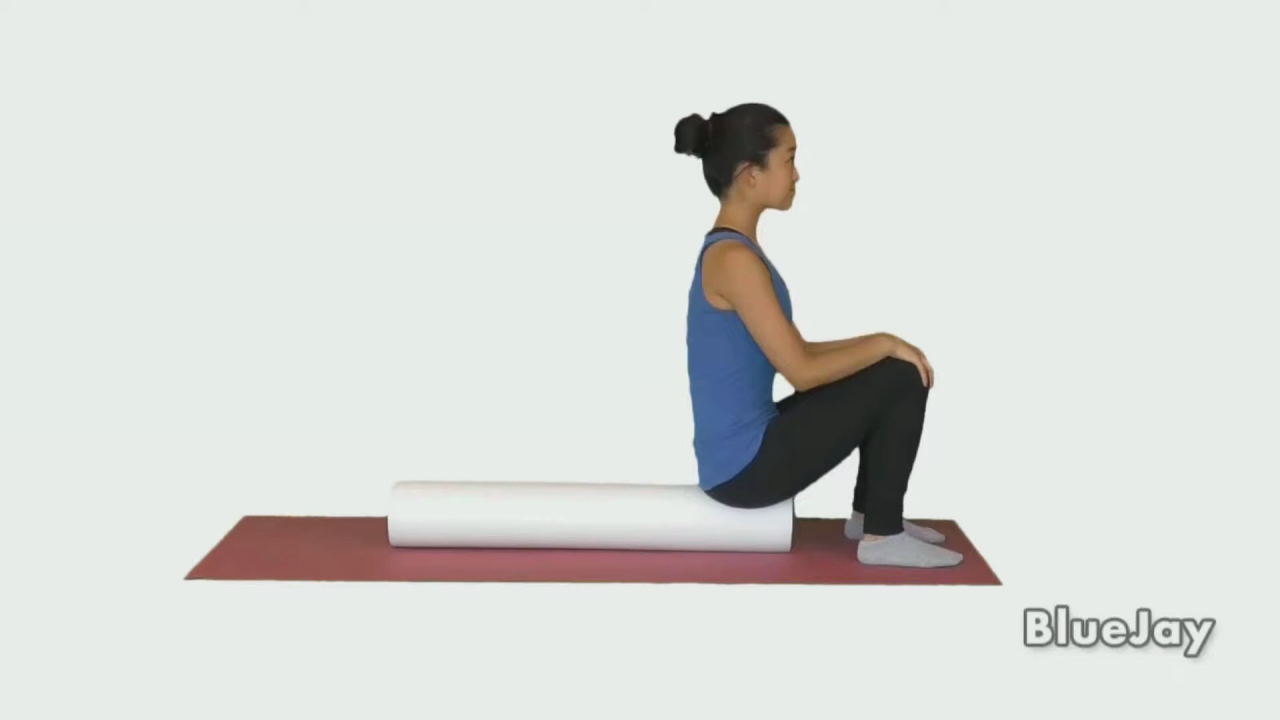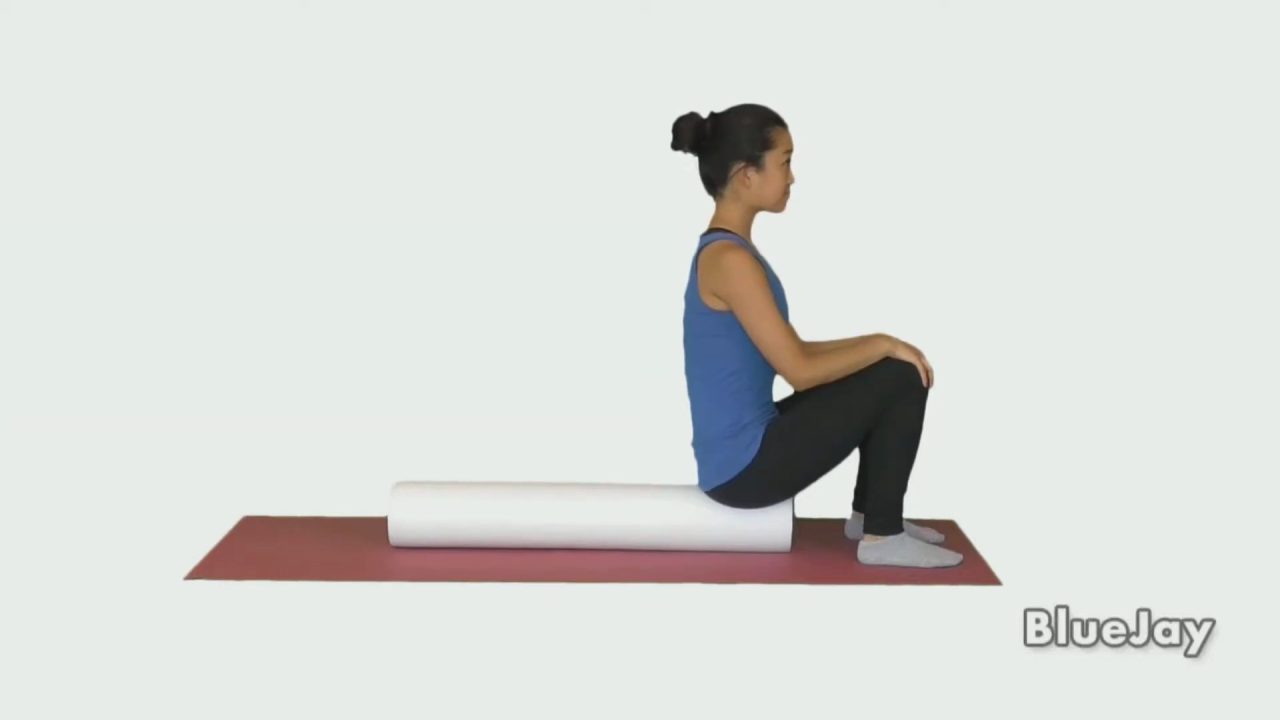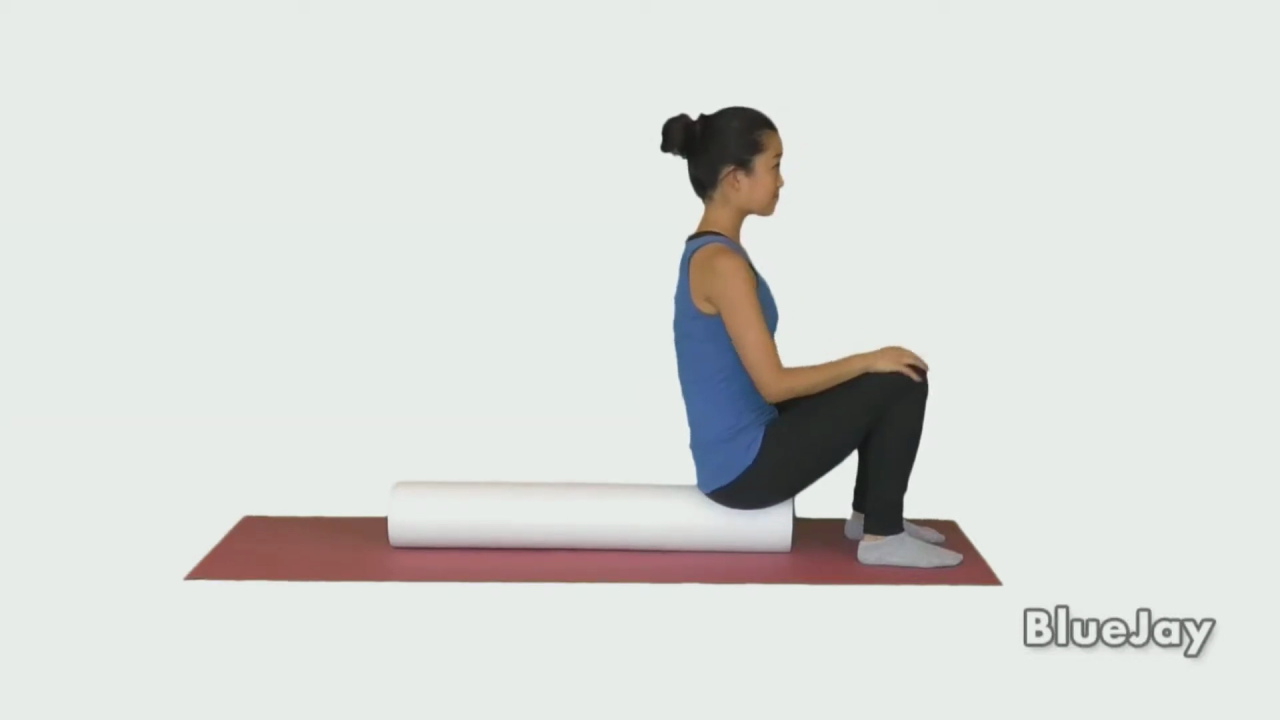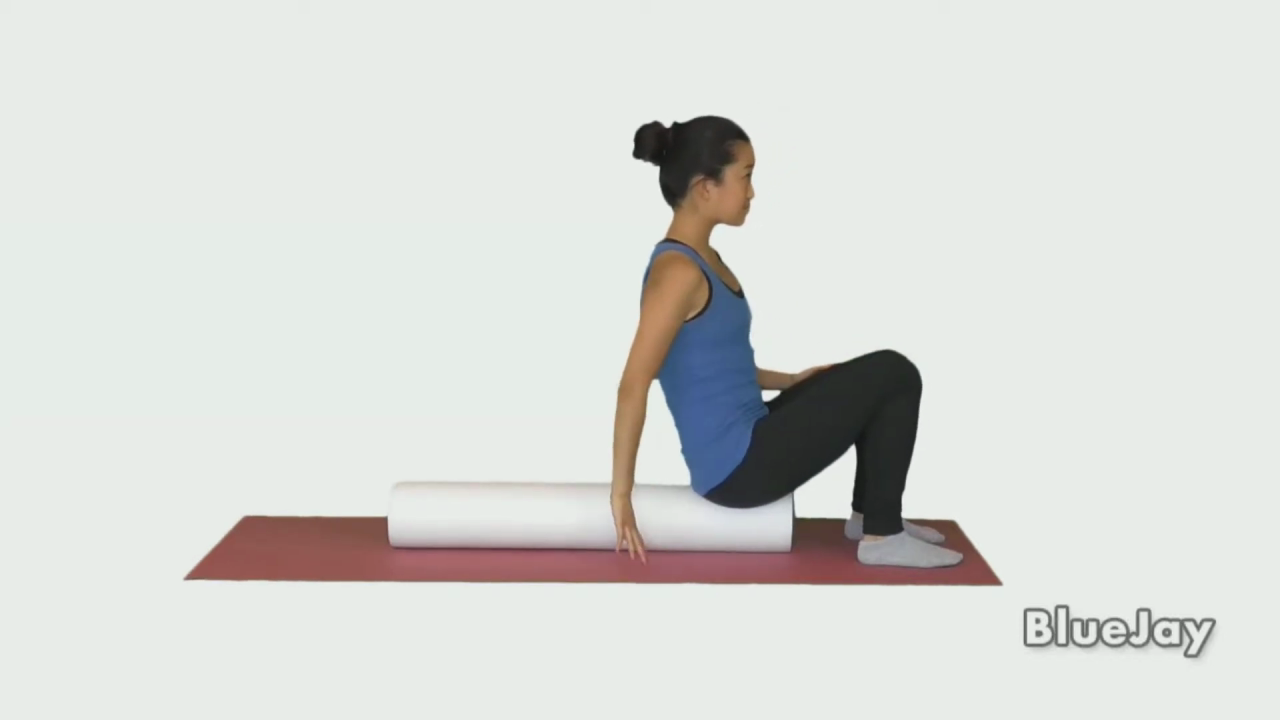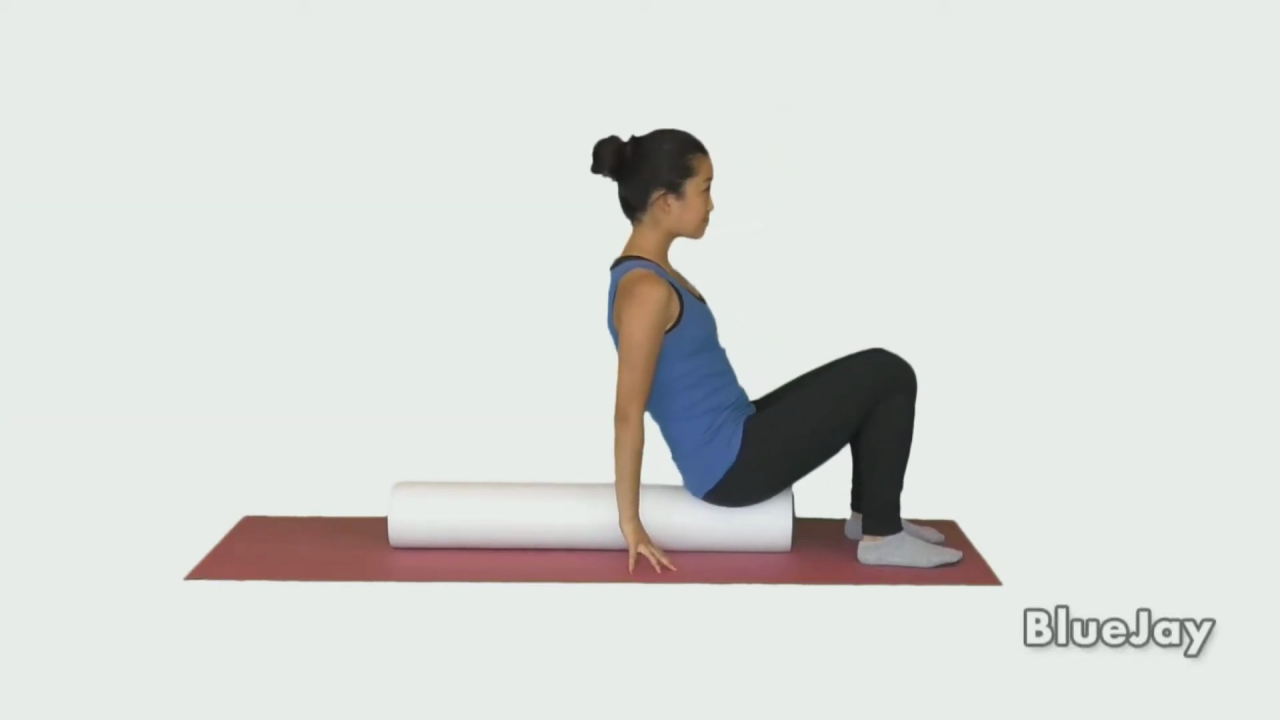
dt=1s
person 1, frame 1
left shoulder: (733, 248)
right shoulder: (734, 258)
left elbow: (795, 352)
right elbow: (802, 371)
left wrist: (878, 345)
right wrist: (884, 343)
left hip: (744, 450)
right hip: (745, 464)
left knee: (891, 373)
right knee: (904, 378)
left ankle: (871, 514)
right ankle: (881, 537)
person 1, frame 2
left shoulder: (727, 248)
right shoulder: (729, 259)
left elbow: (792, 351)
right elbow: (799, 371)
left wrist: (875, 344)
right wrist: (882, 345)
left hip: (745, 448)
right hip: (745, 465)
left knee: (890, 371)
right knee: (903, 379)
left ankle: (869, 513)
right ankle: (882, 537)
person 1, frame 3
left shoulder: (711, 251)
right shoulder: (721, 263)
right elbow: (774, 383)
right wrist: (869, 360)
left hip: (743, 450)
right hip: (746, 467)
left knee: (887, 376)
right knee: (902, 381)
left ankle: (870, 513)
right ankle: (882, 536)
person 1, frame 4
left shoulder: (702, 258)
right shoulder: (678, 271)
right elbow: (632, 387)
left wrist: (789, 380)
right wrist: (621, 497)
left hip: (745, 443)
right hip: (738, 466)
left knee: (881, 376)
right knee: (894, 375)
left ankle: (869, 514)
right ankle: (882, 537)
person 1, frame 5
left shoulder: (647, 270)
right shoulder: (646, 289)
left elbow: (661, 373)
right elbow: (628, 412)
right wrist: (630, 521)
left hip: (731, 441)
right hip: (732, 465)
left knee: (872, 377)
right knee: (889, 375)
left ankle: (868, 514)
right ankle: (881, 536)
